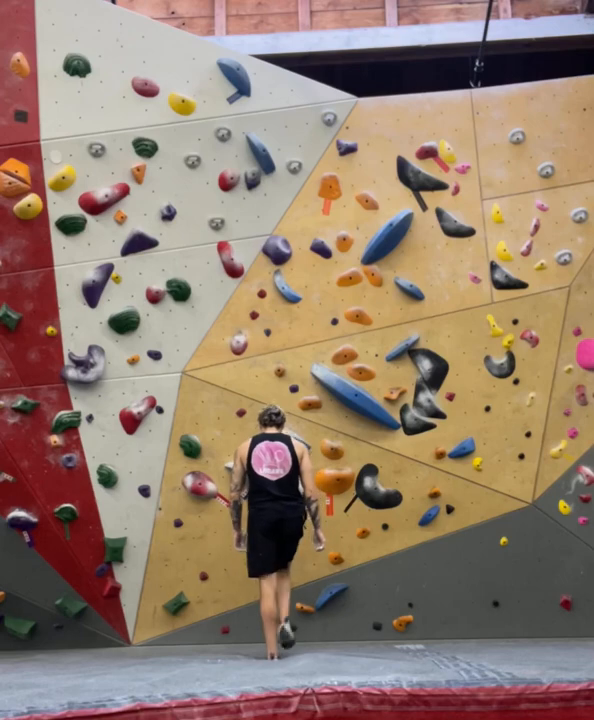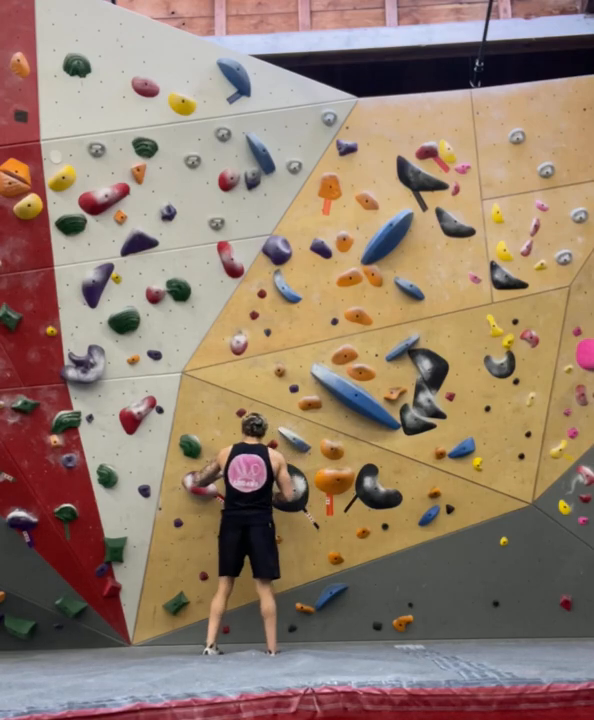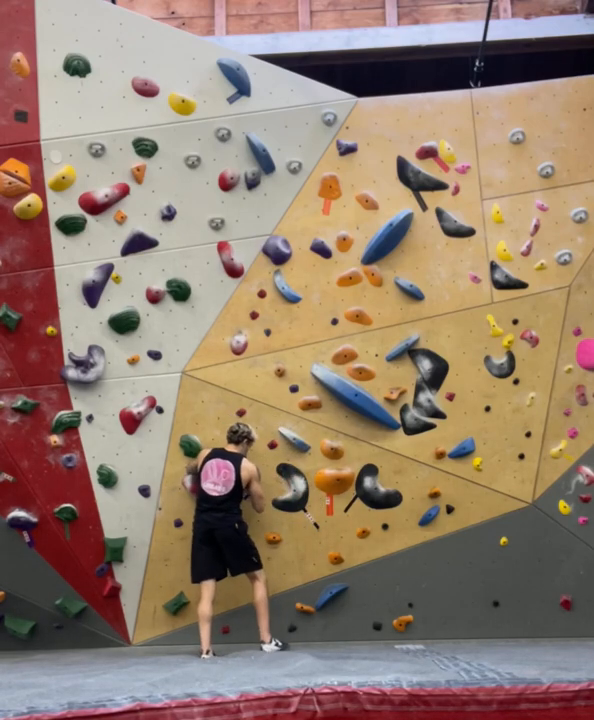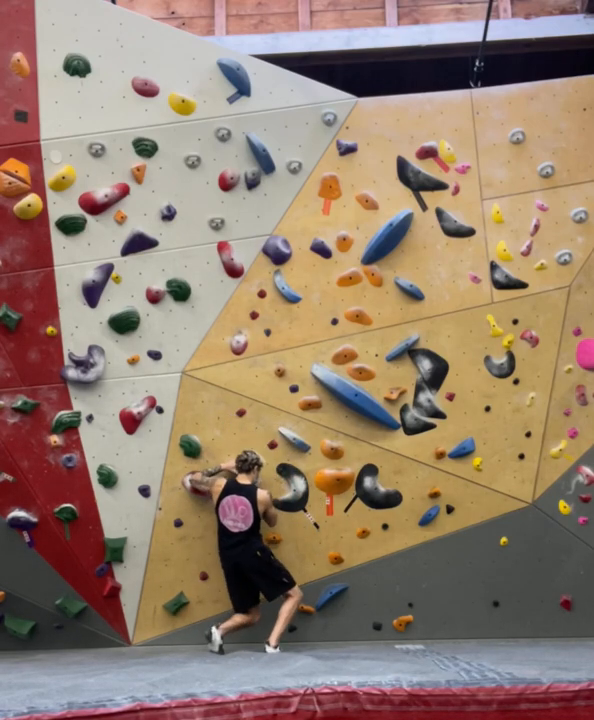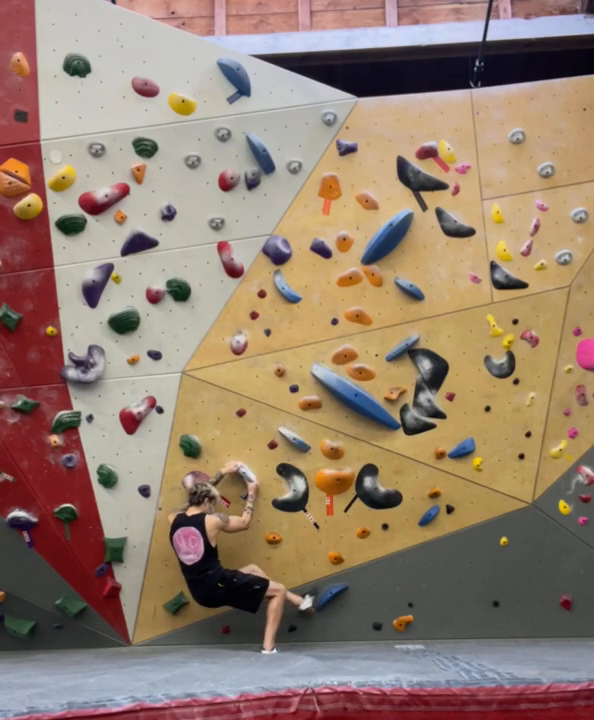
dt=1s
person 1, frame 1
left shoulder: (245, 448)
right shoulder: (297, 446)
left elbow: (235, 494)
right elbow: (310, 492)
left wrist: (237, 529)
right wrist: (317, 527)
left hip: (261, 517)
right hip: (292, 516)
left knee: (267, 584)
right knee: (283, 570)
left ankle: (271, 653)
right ankle: (285, 622)
person 1, frame 2
left shoulder: (226, 453)
right shoulder: (275, 457)
left elbow: (197, 481)
right elbow: (288, 494)
left hip: (232, 524)
right hip: (260, 525)
left knee: (224, 587)
right knee: (264, 588)
left ankle: (210, 645)
right ankle: (271, 649)
person 1, frame 3
left shoulder: (204, 455)
right shoulder: (248, 467)
left elbow: (190, 471)
right elbow: (259, 506)
left hip: (202, 527)
right hip: (230, 527)
left knee: (207, 592)
right knee: (258, 578)
left ankle: (205, 650)
right ankle: (266, 640)
person 1, frame 4
left shoulder: (218, 485)
right shoulder: (262, 495)
left elbow: (193, 479)
right elbow: (272, 522)
left wrist: (221, 468)
left hip: (228, 557)
right hip: (253, 554)
left knee: (251, 615)
right knee: (294, 595)
left ankle: (218, 631)
right ankle: (272, 644)
person 1, frame 5
left shoulder: (174, 519)
right shoulder: (212, 520)
left elbow: (199, 491)
right elbow: (244, 522)
left wrist: (223, 473)
right wrist: (252, 493)
left hip: (199, 591)
right hip: (216, 585)
left knee: (253, 570)
right knee: (278, 590)
left ankle: (299, 601)
right ankle: (268, 647)
